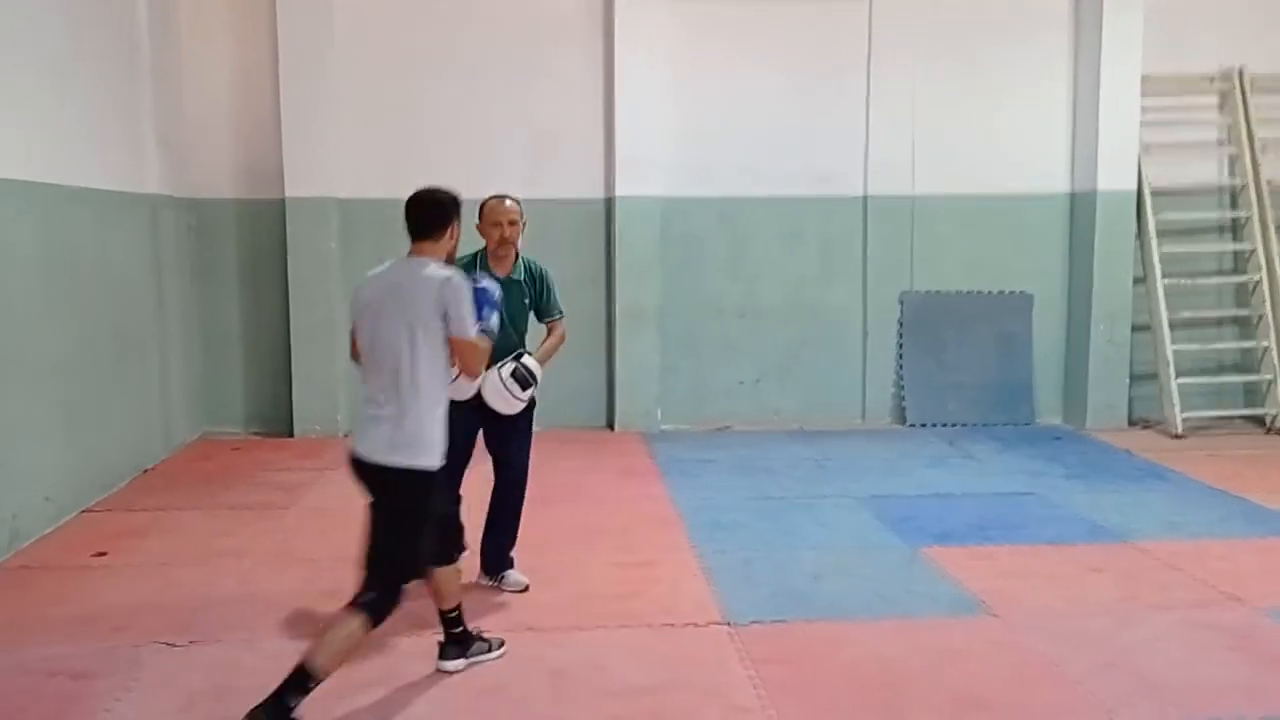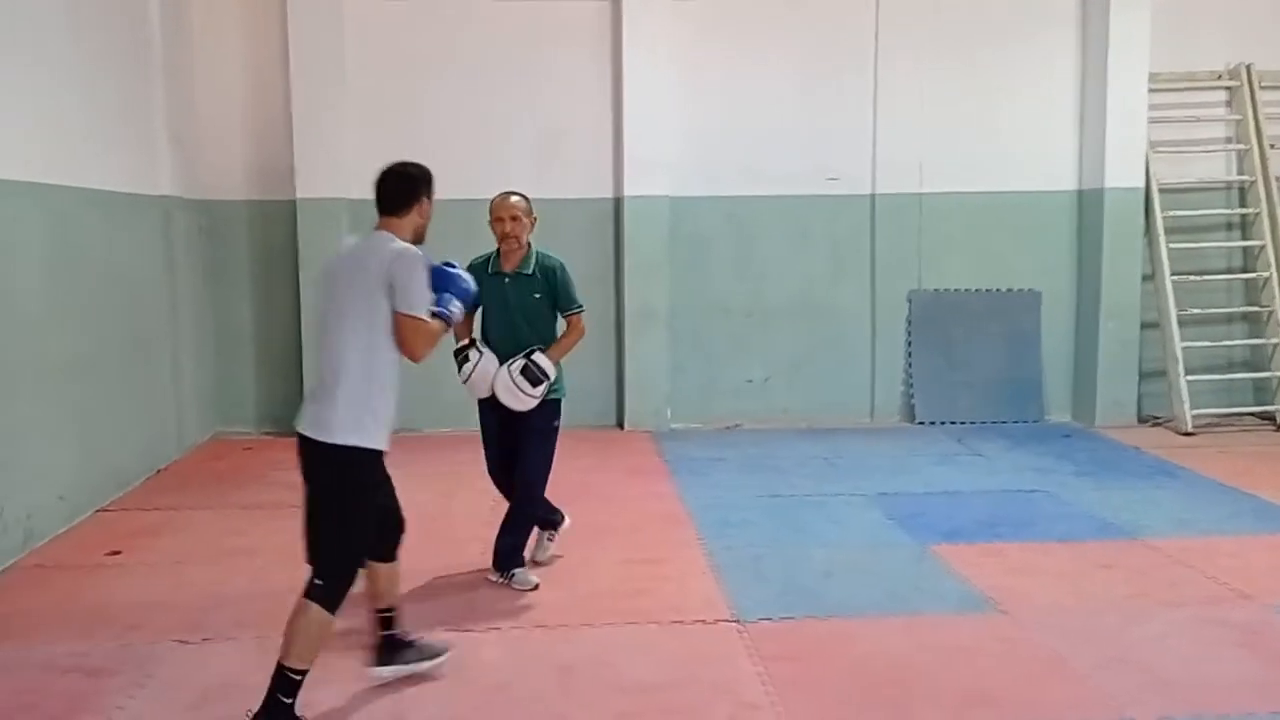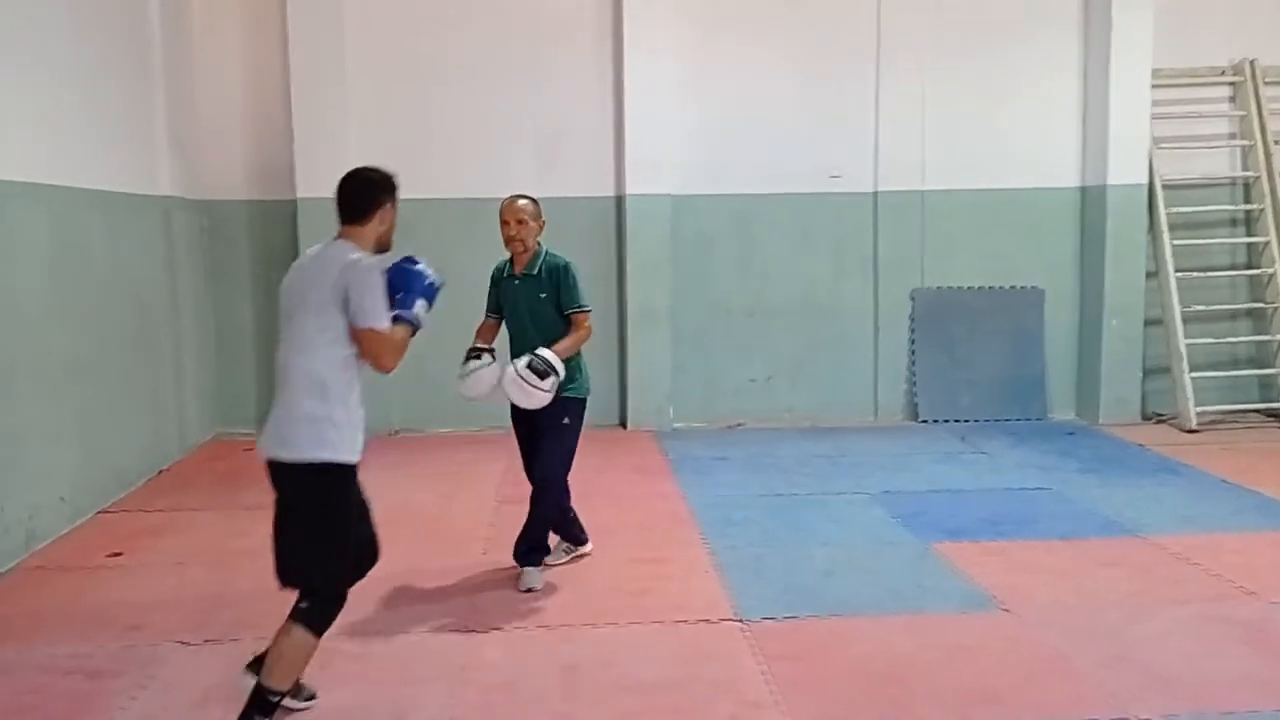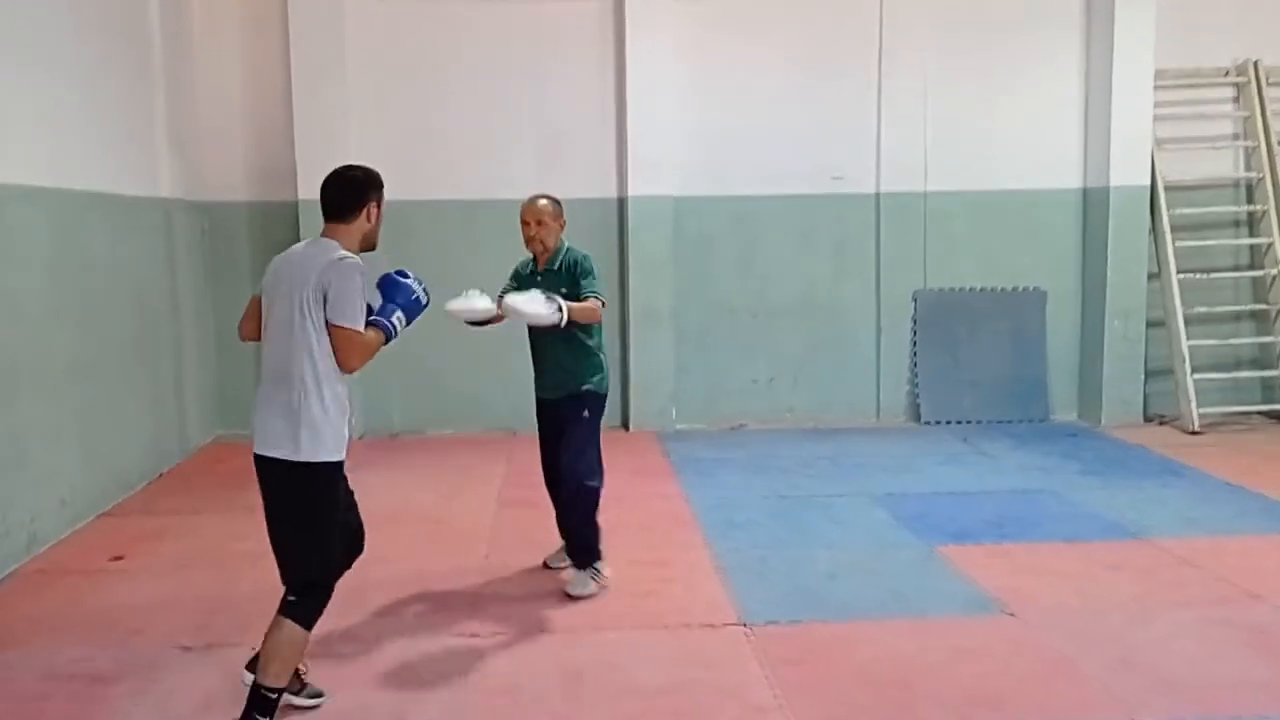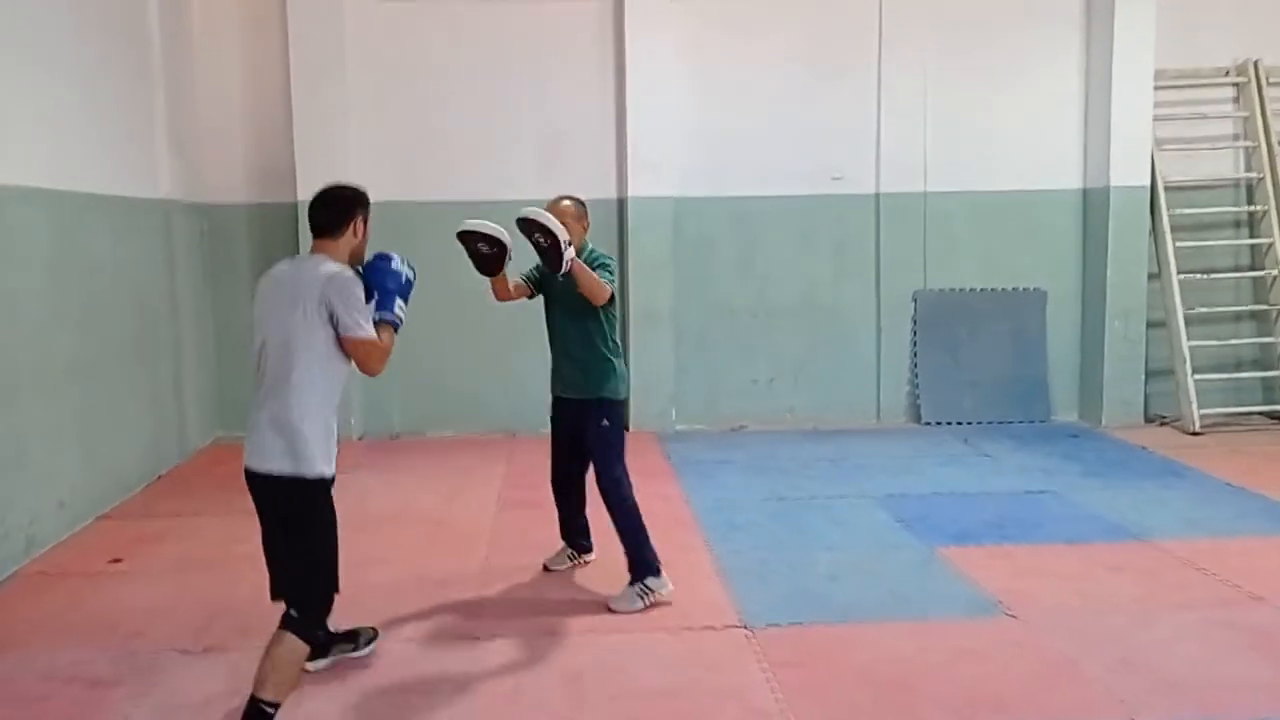
dt=0.2s
person 1, frame 1
left shoulder: (373, 283)
right shoulder: (449, 285)
right elbow: (473, 363)
right wrist: (487, 319)
left hip: (372, 449)
right hip: (410, 458)
left knee: (442, 536)
right knee: (381, 594)
left ankle: (457, 640)
person 1, frame 2
left shoulder: (347, 256)
right shoulder: (404, 259)
right elbow: (416, 346)
right wrist: (451, 306)
left hip: (329, 431)
right hip: (349, 439)
left knee: (384, 530)
right knee: (333, 575)
left ankle: (391, 644)
person 1, frame 3
left shoulder: (308, 263)
right shoulder: (359, 270)
right elbow: (382, 357)
right wrist: (413, 305)
left hip: (295, 445)
right hip: (320, 451)
left knee: (358, 556)
right knee: (324, 593)
left ankle: (273, 668)
person 1, frame 4
left shoulder: (287, 262)
right shoulder: (341, 267)
left elbow: (248, 329)
right elbow: (351, 356)
right wrist: (395, 313)
left hip: (279, 442)
right hip: (307, 449)
left knee: (344, 543)
right knee: (310, 585)
left ankle: (273, 662)
person 1, frame 5
left shoulder: (278, 276)
right shoulder: (337, 280)
right elbow: (372, 360)
right wrist: (392, 297)
left hip: (267, 456)
right hip: (298, 464)
left knee: (315, 563)
right knee: (306, 600)
left ankle: (322, 641)
person 2, frame 1
left shoulder: (535, 275)
right shoulder: (459, 271)
left elbow: (557, 330)
left wrist: (533, 365)
left knee: (511, 476)
right knee: (444, 471)
left ankle: (496, 563)
person 2, frame 2
left shoulder: (552, 268)
right shoulder: (478, 269)
left elbow: (577, 326)
right elbow: (465, 318)
left wrist: (545, 362)
right wrist: (465, 347)
left hip: (541, 391)
right hip: (495, 389)
left knee: (530, 475)
right knee: (503, 471)
left ankle: (508, 562)
right ankle: (550, 520)
person 2, frame 3
left shoulder: (560, 268)
right shoulder: (500, 274)
left elbow: (583, 326)
right elbow: (491, 323)
left wrist: (551, 357)
right wrist: (479, 349)
left hip: (564, 389)
left knee: (550, 473)
right knee: (539, 474)
left ankle: (529, 556)
right ankle: (574, 538)
person 2, frame 4
left shoulder: (579, 262)
right shoulder: (526, 270)
left elbow: (594, 311)
right elbow: (498, 307)
left wrist: (562, 309)
left hip: (584, 385)
right hip: (547, 388)
left knee: (578, 470)
right knee: (554, 472)
left ankle: (590, 561)
right ankle: (575, 544)
person 2, frame 5
left shoulder: (599, 262)
right shoulder: (547, 270)
left elbow: (600, 295)
right elbow: (507, 293)
left wrist: (566, 253)
right wrist: (495, 265)
left hip: (603, 391)
right hip: (566, 391)
left knee: (611, 481)
right knee: (565, 475)
left ankle: (649, 577)
right ankle: (577, 545)
